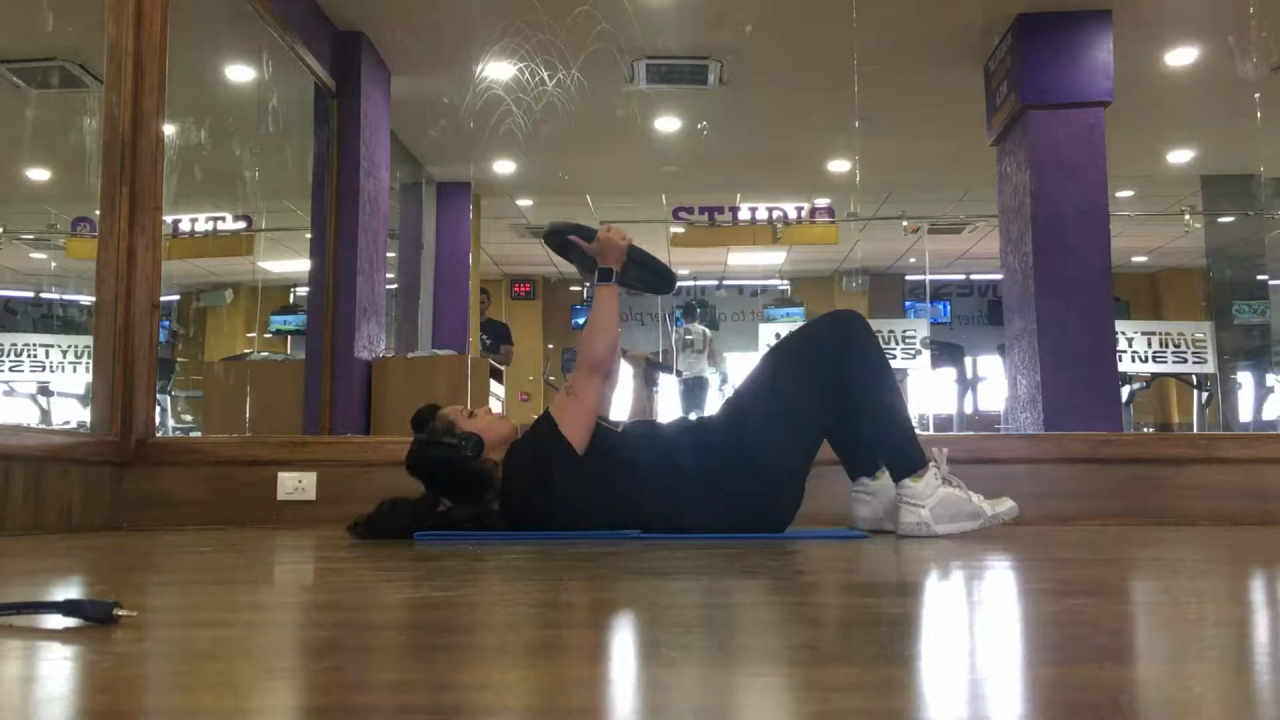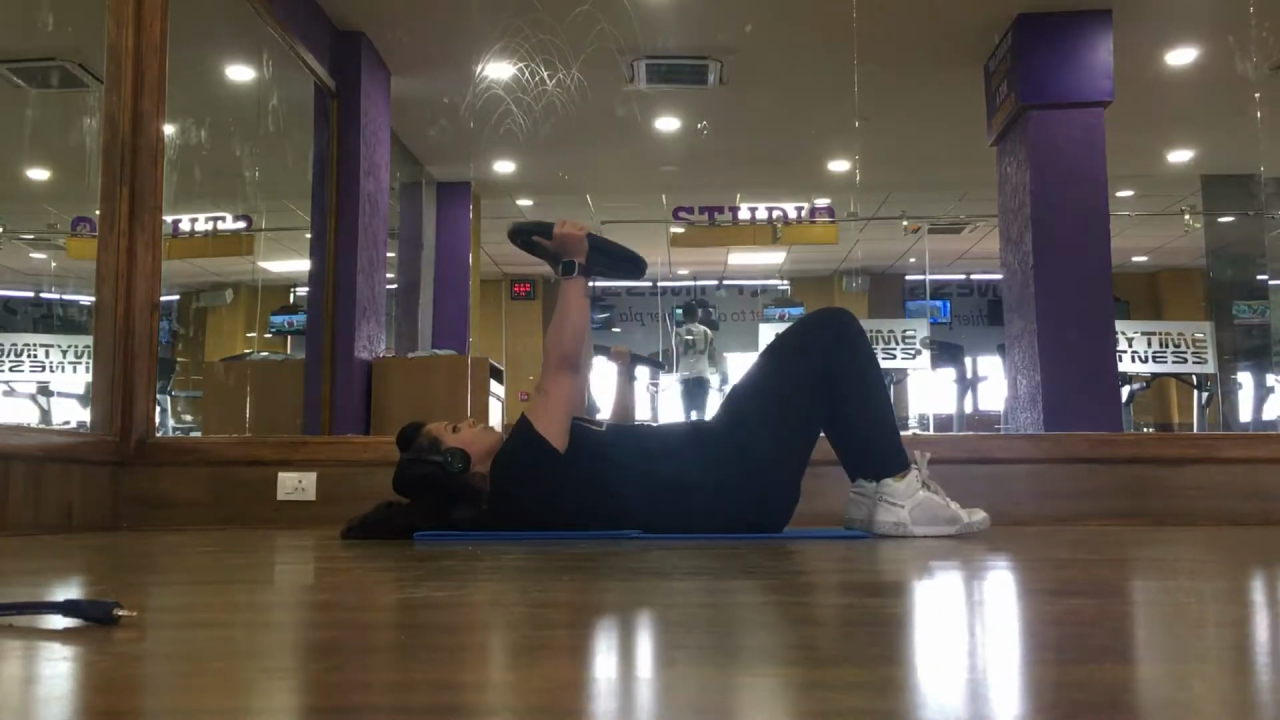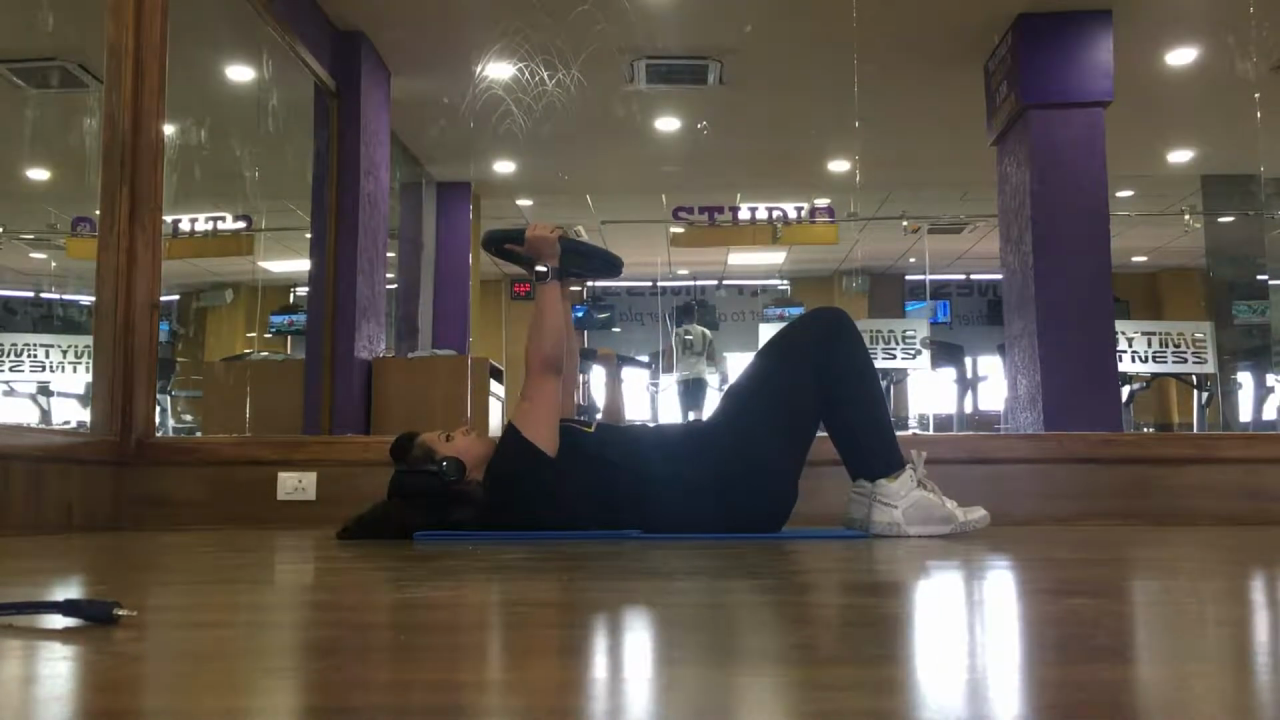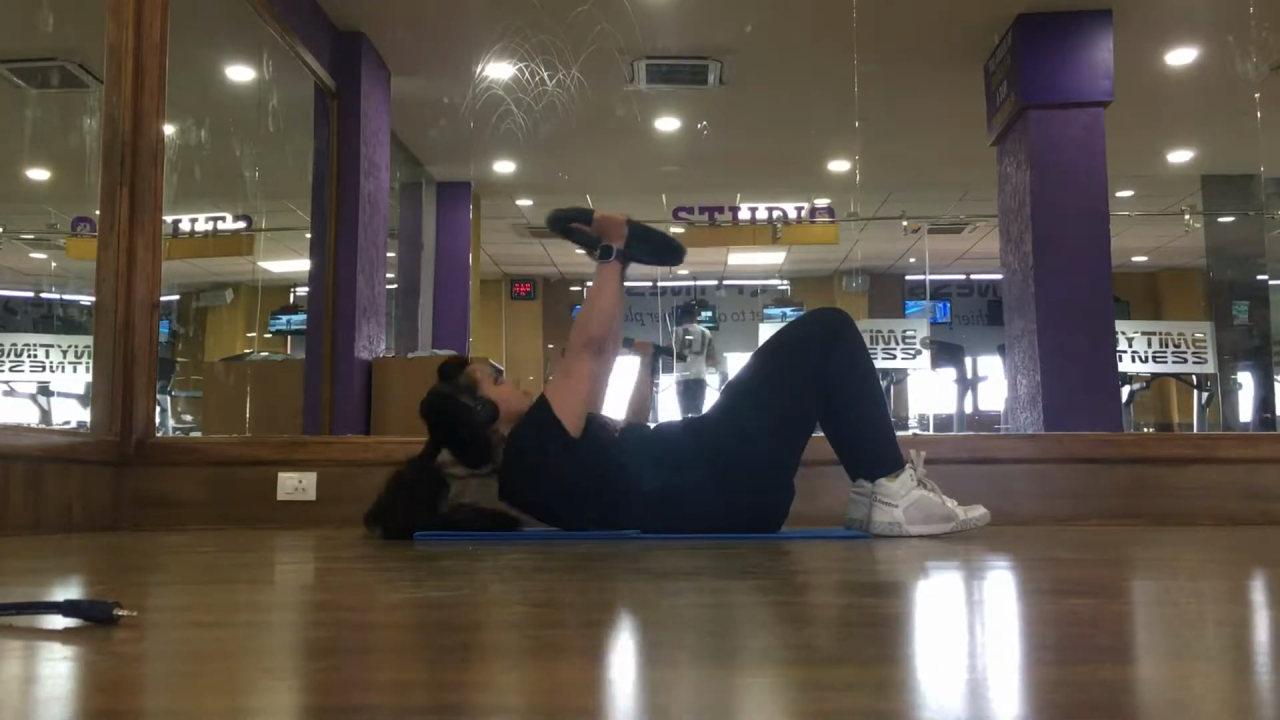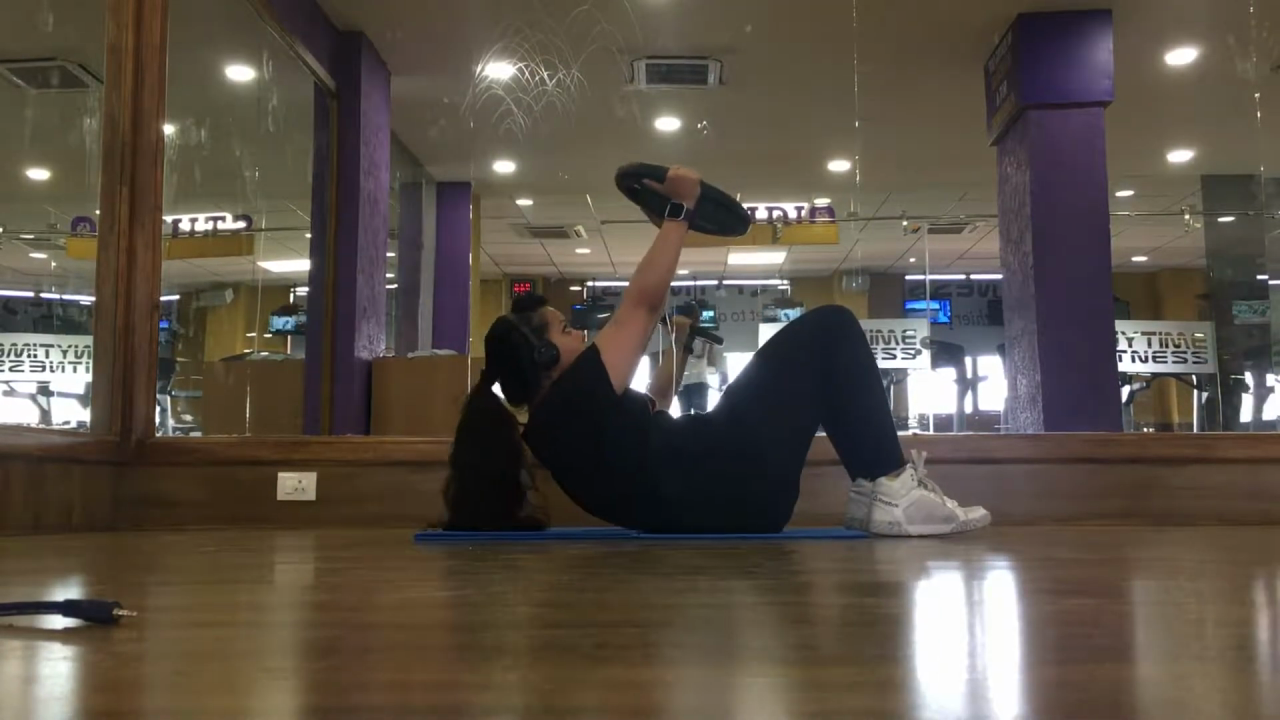
dt=0.7s
person 1, frame 1
left shoulder: (523, 488)
right shoulder: (534, 468)
right elbow: (591, 373)
right wrist: (607, 273)
left hip: (722, 481)
right hip: (739, 484)
left knee: (829, 351)
right knee: (841, 333)
left ankle: (874, 491)
right ankle: (918, 489)
person 1, frame 2
left shoulder: (512, 488)
right shoulder: (520, 471)
left elbow: (594, 431)
right elbow: (562, 368)
right wrist: (573, 266)
left hip: (714, 473)
right hip: (733, 486)
left knee: (820, 347)
right knee: (832, 330)
left ankle: (875, 492)
right ankle: (897, 493)
person 1, frame 3
left shoulder: (511, 489)
right shoulder: (515, 480)
left elbow: (558, 397)
right elbow: (544, 373)
left wrist: (561, 295)
right wrist: (547, 270)
left hip: (711, 481)
right hip: (728, 487)
left knee: (820, 342)
right knee: (826, 330)
left ankle: (879, 486)
right ankle: (891, 493)
person 1, frame 4
left shoulder: (523, 461)
right shoulder: (533, 444)
right elbow: (588, 347)
left wrist: (646, 371)
right wrist: (612, 253)
left hip: (703, 497)
right hip: (722, 493)
left knee: (815, 351)
right knee: (828, 330)
left ankle: (876, 490)
right ankle: (892, 493)
person 1, frame 5
left shoulder: (556, 420)
right shoulder: (573, 397)
right elbow: (641, 304)
left wrist: (677, 349)
right wrist: (679, 210)
left hip: (709, 502)
right hip: (732, 489)
left knee: (823, 352)
right knee: (830, 328)
left ankle: (876, 489)
right ankle: (890, 491)
